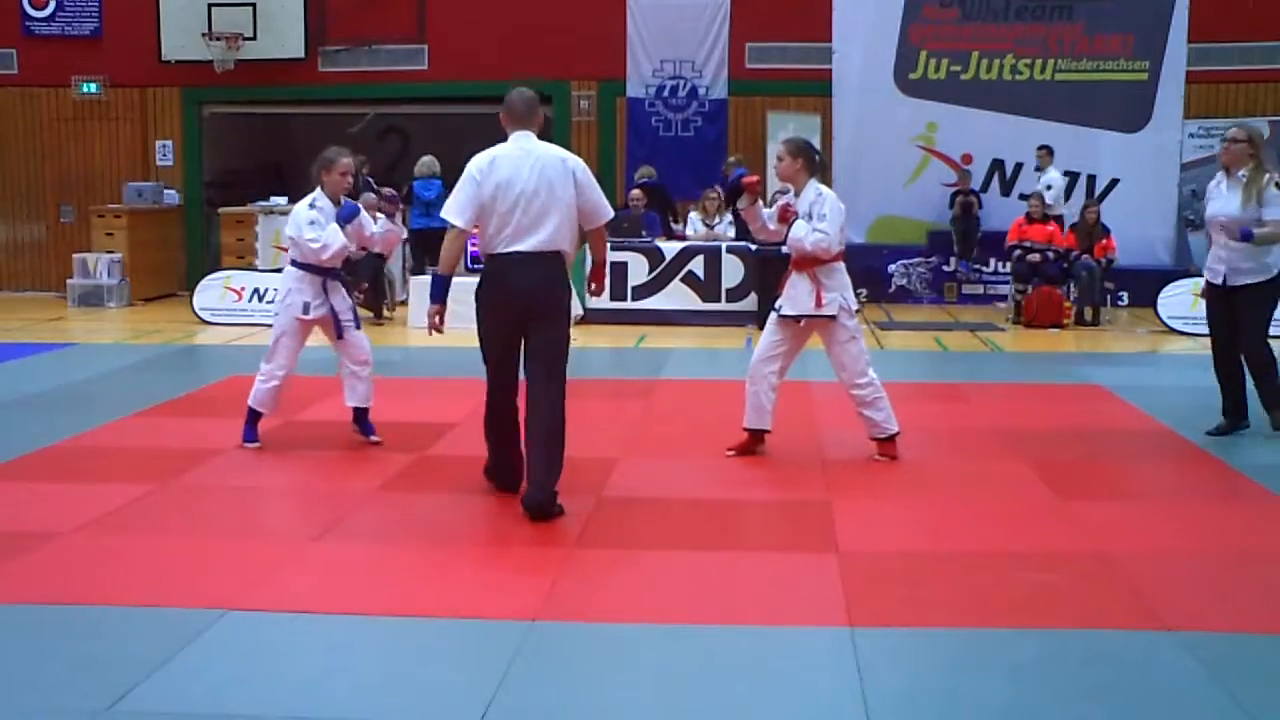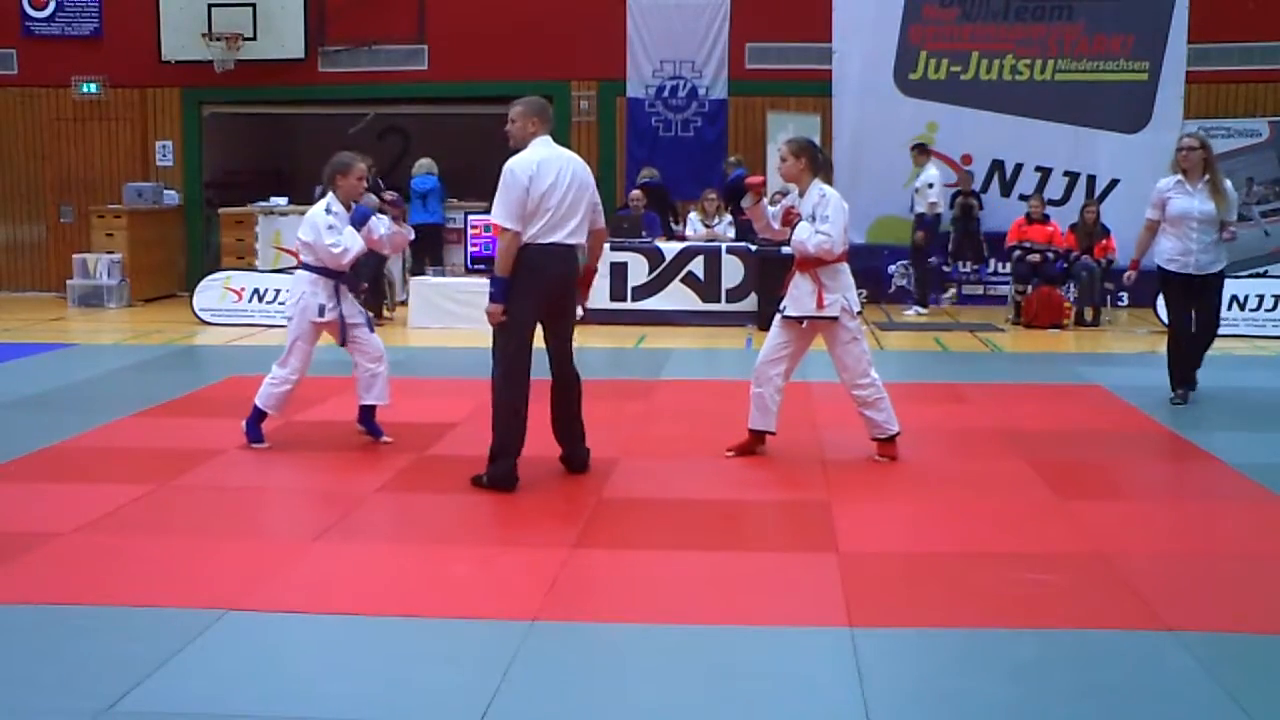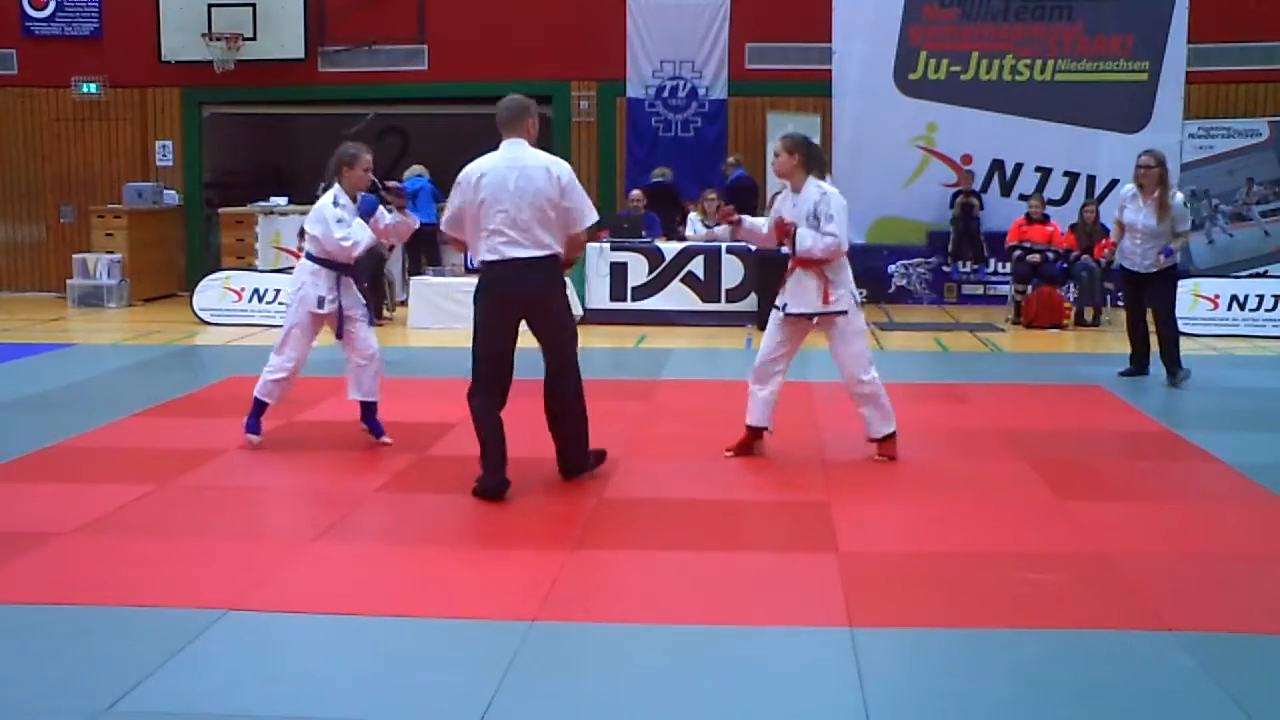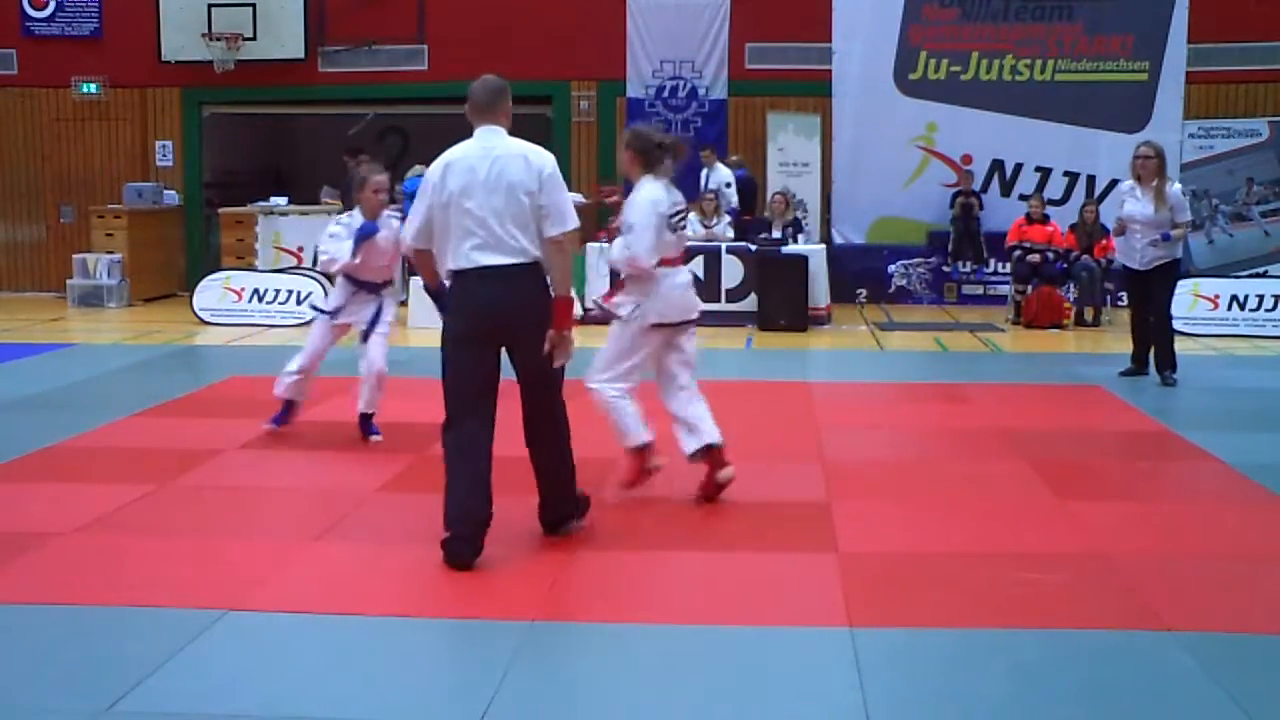
dt=1s
person 1, frame 1
left shoulder: (483, 163)
right shoulder: (568, 163)
left elbow: (457, 232)
right elbow: (596, 226)
left wrist: (438, 292)
right wrist: (599, 269)
left hip: (500, 277)
right hip: (547, 276)
left knee: (501, 380)
right knee: (546, 383)
left ankle: (506, 470)
right ankle: (541, 491)
person 1, frame 2
left shoulder: (520, 165)
right shoulder: (579, 165)
left elbow: (510, 235)
right elbow: (598, 230)
left wrist: (497, 292)
right wrist: (585, 276)
left hip: (530, 267)
right hip: (565, 267)
left knee: (511, 369)
right knee: (562, 360)
left ankle: (502, 469)
right ankle: (575, 453)
person 1, frame 3
left shoulder: (473, 173)
right shoulder: (556, 169)
left elbow: (455, 235)
right elbow: (580, 235)
left hip: (497, 281)
right hip: (544, 278)
left knee: (488, 382)
right knee: (563, 369)
left ankle: (493, 474)
right ankle: (575, 456)
person 1, frame 4
left shoulder: (443, 167)
right shoulder: (536, 160)
left elbow: (420, 249)
right elbow: (560, 241)
left wrist: (443, 296)
right wrist: (562, 312)
left hip: (468, 296)
right hip: (525, 291)
left knee: (466, 418)
right knee: (544, 403)
left ankle: (464, 535)
right ankle: (559, 507)
person 2, frame 1
left shoulder: (824, 198)
right shoulder: (791, 201)
left elbow: (825, 244)
right elbow: (764, 231)
left wrist: (794, 224)
right wrist: (750, 200)
left hip: (828, 291)
right hip: (796, 289)
left knee: (855, 372)
right knee: (763, 363)
left ankle: (885, 436)
right ankle: (755, 435)
person 2, frame 2
left shoulder: (828, 199)
right shoulder: (795, 200)
left elbow: (830, 246)
right elbow: (768, 228)
left wrist: (797, 226)
right wrist: (755, 200)
left hip: (831, 291)
right hip: (801, 289)
left knee: (857, 372)
right knee: (768, 364)
left ankle: (886, 436)
right ankle: (757, 436)
person 2, frame 3
left shoulder: (827, 195)
right shoulder: (785, 199)
left elbow: (837, 245)
right elbow: (767, 234)
left wrist: (795, 235)
right wrist: (739, 222)
left hip: (832, 289)
right hip: (797, 287)
left knee: (857, 370)
right knee: (767, 362)
left ankle: (884, 435)
right ankle: (753, 434)
person 2, frame 4
left shoulder: (643, 200)
right shoulder: (667, 192)
left elbow: (637, 259)
left wrist: (613, 246)
right wrist: (623, 236)
left hip: (649, 298)
right hip: (676, 293)
left knee: (605, 381)
right knee: (680, 387)
left ankle: (641, 452)
right ankle: (715, 462)
person 3, frame 1
left shoulder: (350, 209)
right shoulder: (306, 209)
right elbow: (318, 250)
right wrist: (340, 225)
left hip: (332, 289)
right hip: (301, 289)
left knee: (359, 353)
right knee: (279, 361)
left ankle: (361, 419)
right ankle: (251, 423)
person 3, frame 2
left shoulder: (356, 213)
right shoulder: (320, 214)
left elbow: (389, 245)
right elbow: (337, 255)
right wrist: (355, 227)
left hip: (339, 293)
right hip: (312, 293)
left knee: (372, 352)
right knee: (292, 365)
left ankle: (367, 419)
right ankle: (253, 423)
person 3, frame 3
left shoulder: (363, 203)
right shoulder: (328, 206)
left elbow: (396, 234)
right elbow: (346, 248)
left wrist: (400, 208)
right wrist: (364, 219)
left hip: (342, 284)
right hip: (314, 283)
left knee: (366, 350)
right knee: (289, 353)
left ankle: (369, 417)
right ankle: (255, 417)
person 3, frame 4
left shoulder: (394, 225)
right shoulder: (342, 224)
right elbow: (329, 263)
right wrist: (356, 242)
left hip: (378, 302)
right hip: (345, 297)
left knee: (375, 365)
right knee: (309, 357)
left ankle: (366, 419)
right ankle: (287, 408)
person 4, frame 1
right shoulder: (1215, 186)
left wrist: (1245, 235)
right wrist: (1208, 280)
right hip: (1220, 279)
left knee: (1254, 345)
right knee: (1223, 349)
right ankle: (1235, 415)
person 4, frame 2
left shoulder: (1223, 188)
right shoulder: (1165, 186)
left elbow: (1228, 226)
right elbow: (1149, 229)
left wrist: (1229, 234)
right wrist: (1134, 265)
left hip: (1211, 268)
right hip: (1173, 267)
left knee: (1208, 325)
right knee: (1179, 327)
left ankle: (1190, 370)
right ankle: (1180, 386)
person 4, frame 3
left shoulder: (1175, 200)
right shoulder: (1127, 193)
left elbow: (1183, 236)
left wrist: (1168, 251)
right wrist: (1114, 244)
left hip: (1161, 269)
right hip: (1129, 266)
left knee: (1165, 316)
right knee: (1134, 316)
left ankle: (1174, 368)
right ankle: (1139, 363)
person 4, frame 4
left shoulder: (1173, 191)
right shoulder: (1126, 188)
left elbow: (1184, 229)
left wrist: (1166, 237)
right wrist: (1119, 228)
left hip: (1164, 263)
right hip: (1132, 262)
left knee: (1160, 314)
right knee: (1138, 313)
left ankle: (1166, 369)
right ankle: (1139, 362)
